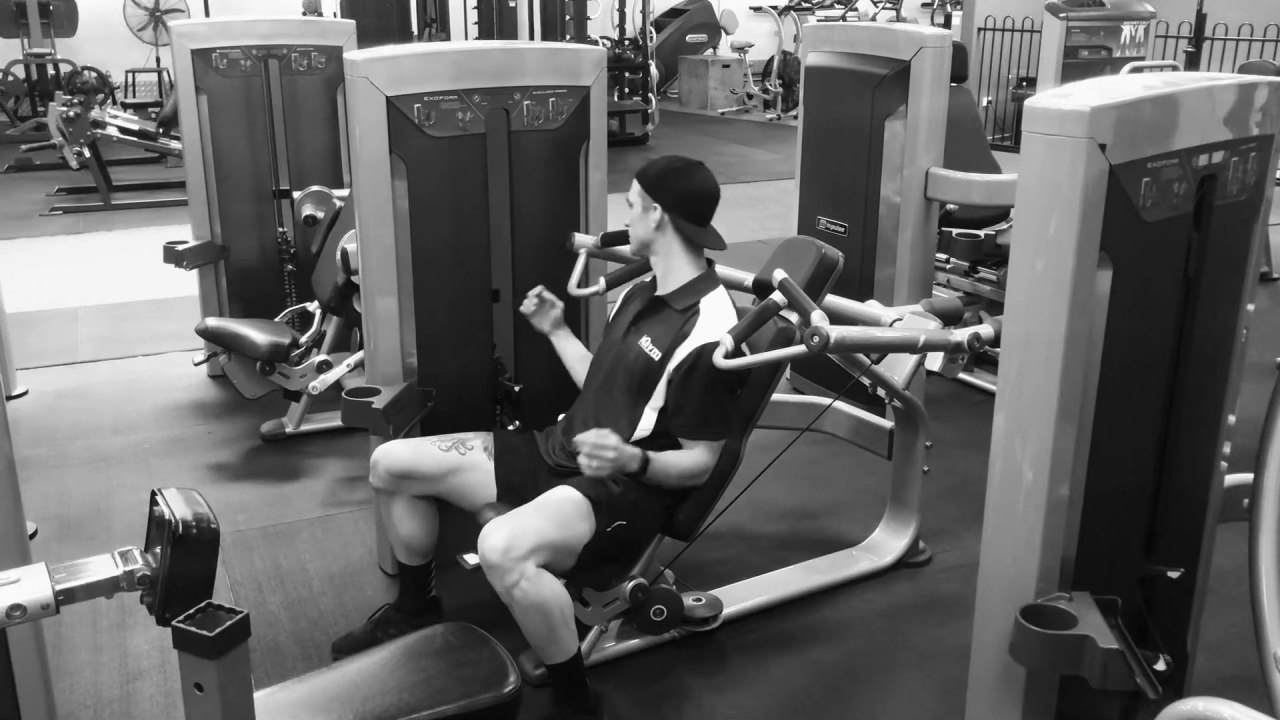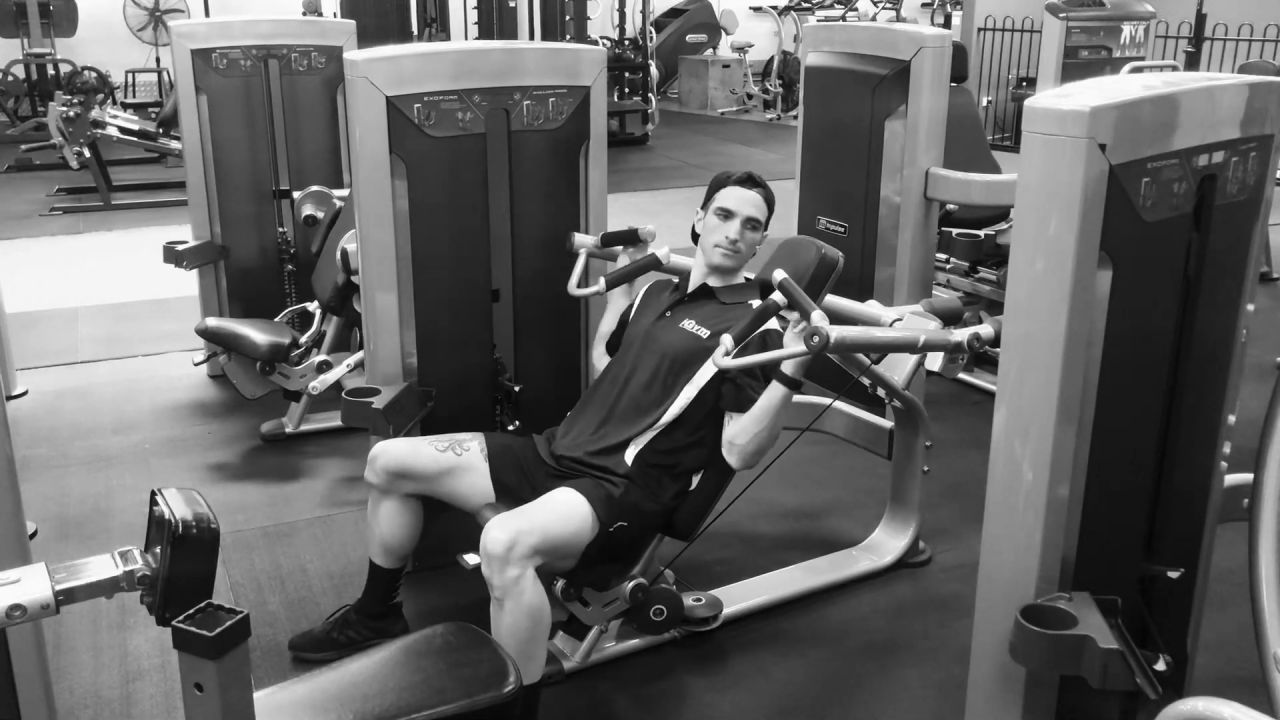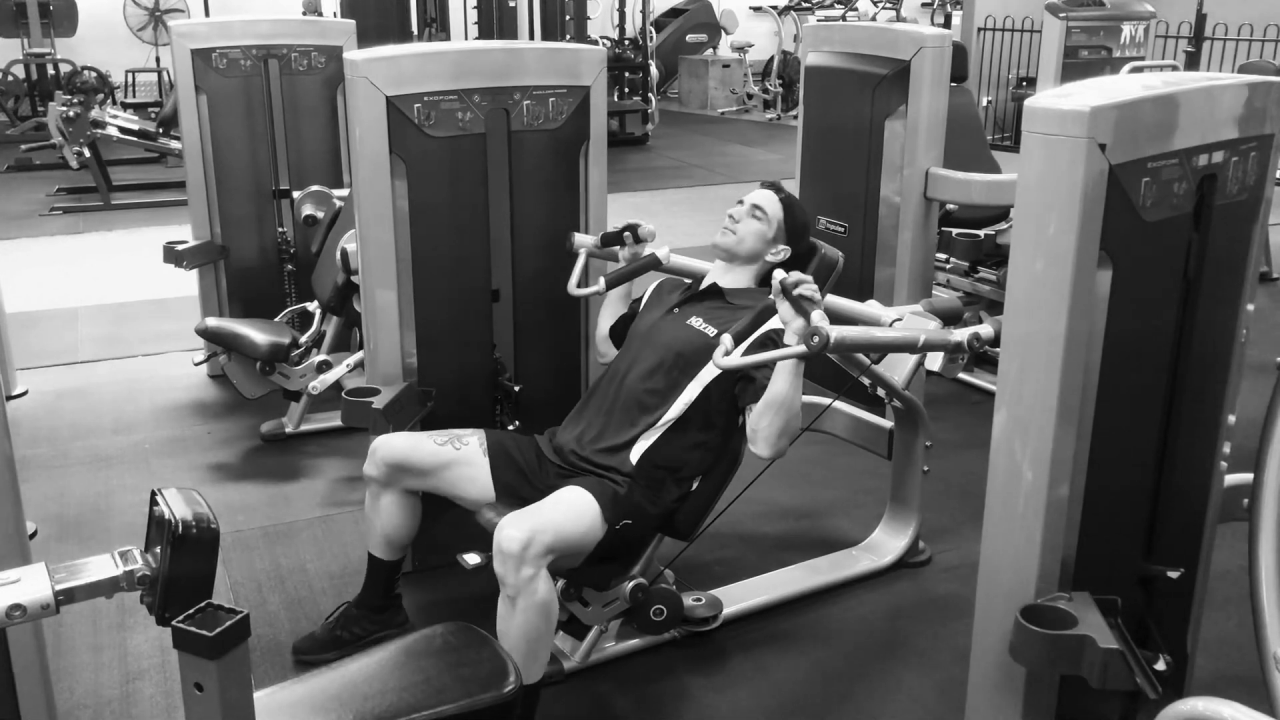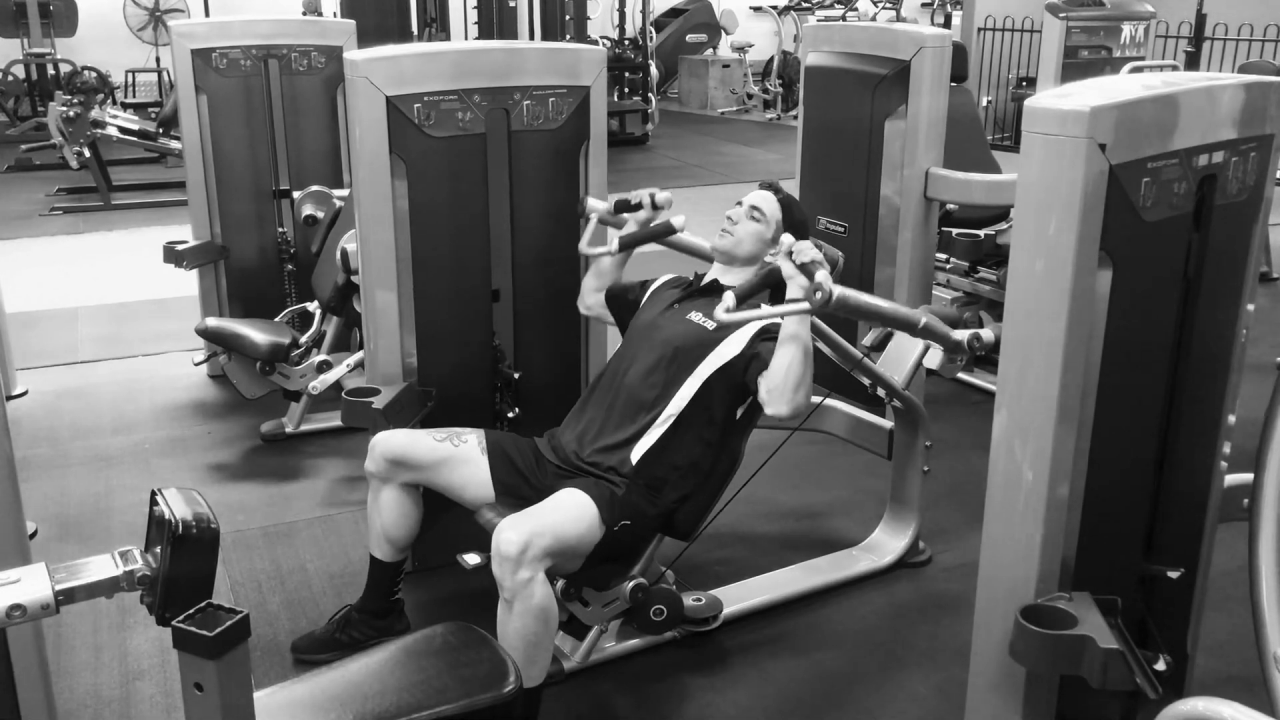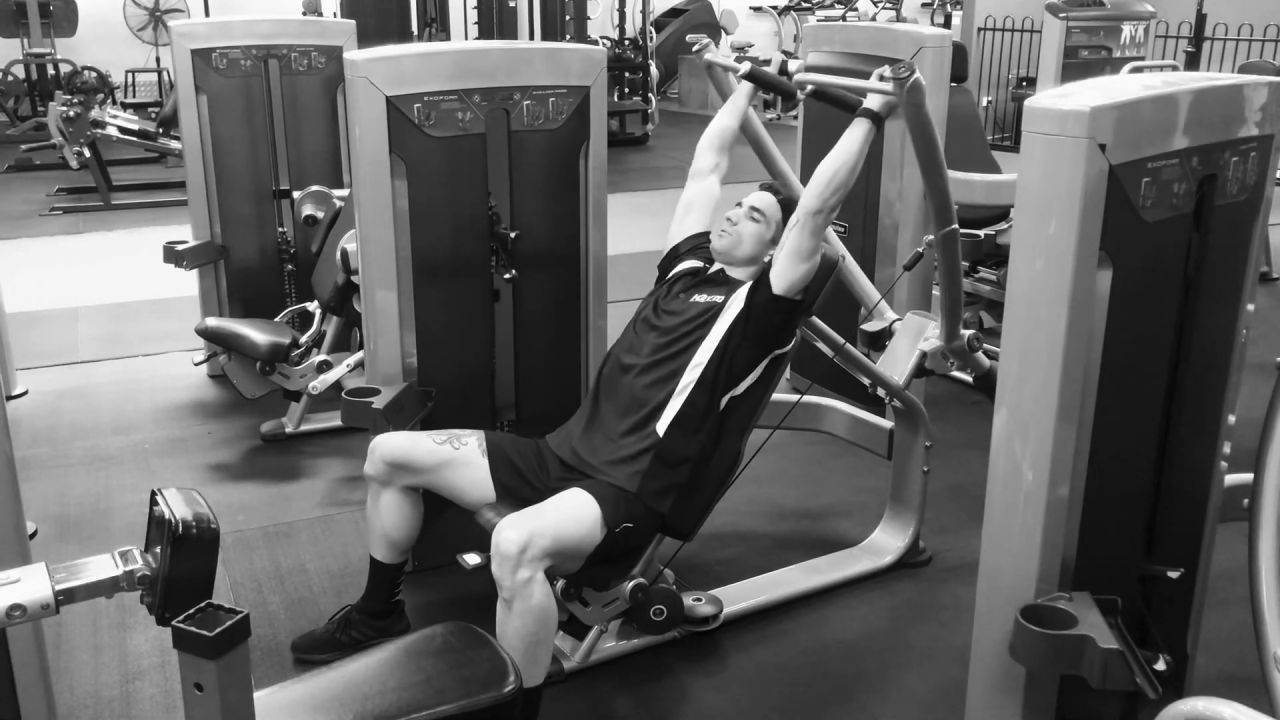
dt=1s
person 1, frame 1
left shoulder: (709, 335)
right shoulder: (643, 293)
left elbow: (699, 463)
left wrist: (633, 461)
right wrist: (557, 331)
left hip: (627, 488)
right hip: (561, 449)
left knee: (503, 547)
right knee: (391, 464)
right ankle: (415, 609)
person 1, frame 2
left shoulder: (752, 325)
right shoulder: (661, 292)
left elbow: (739, 451)
left wrist: (789, 375)
right wrist: (624, 282)
left hip: (626, 487)
right hip: (558, 451)
left knee: (506, 543)
right knee: (388, 462)
right ankle: (376, 614)
person 1, frame 3
left shoulder: (760, 325)
right shoulder: (671, 290)
left elbow: (767, 441)
left wrist: (795, 340)
right wrist: (625, 267)
left hip: (627, 486)
right hip: (559, 452)
left knee: (519, 542)
right knee: (389, 456)
right ankle: (377, 608)
person 1, frame 4
left shoulder: (760, 324)
right shoulder: (673, 289)
left elbow: (784, 403)
right elbow: (592, 300)
left wrist: (798, 295)
right wrist: (630, 233)
left hip: (623, 488)
right hip: (559, 453)
left knee: (518, 546)
right knee: (390, 452)
right ankle: (378, 613)
person 1, frame 5
left shoulder: (760, 311)
right shoulder: (688, 269)
left elbow: (816, 208)
right elbow: (707, 164)
left wrist: (869, 115)
right wrist: (746, 86)
left hip: (628, 490)
right hip: (561, 455)
left knee: (517, 545)
right knee: (389, 454)
right ankle: (379, 613)
